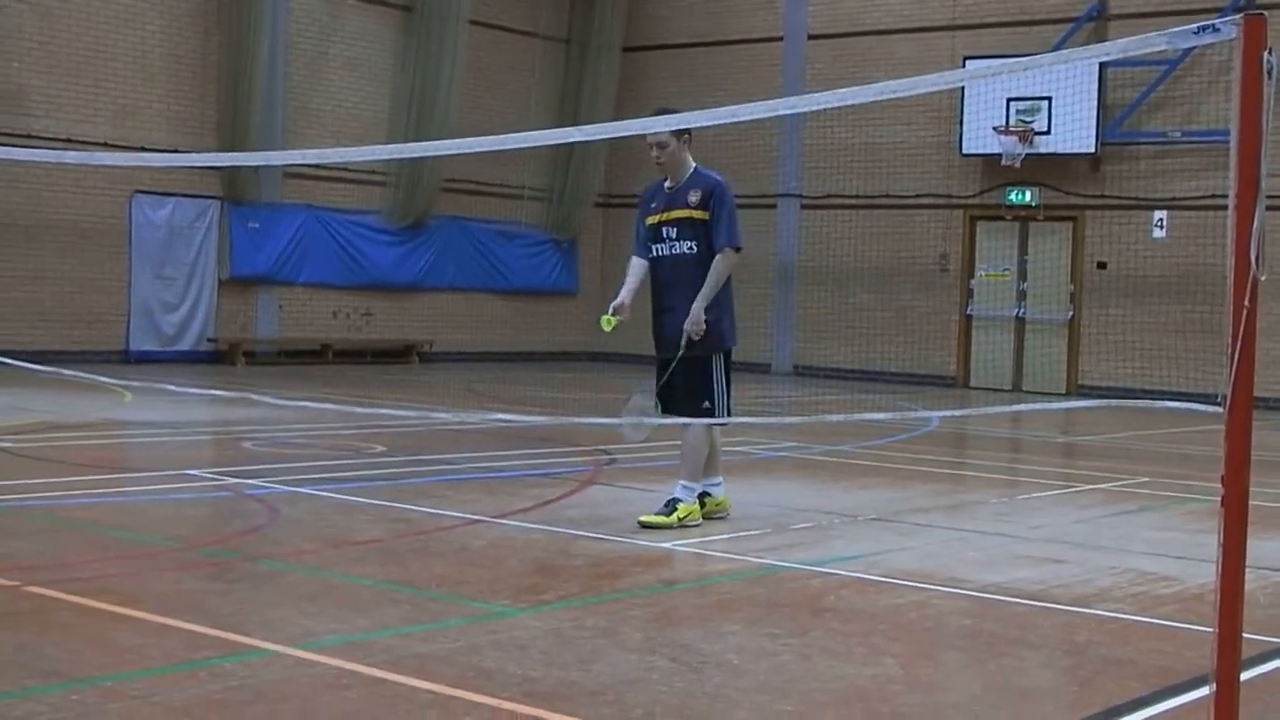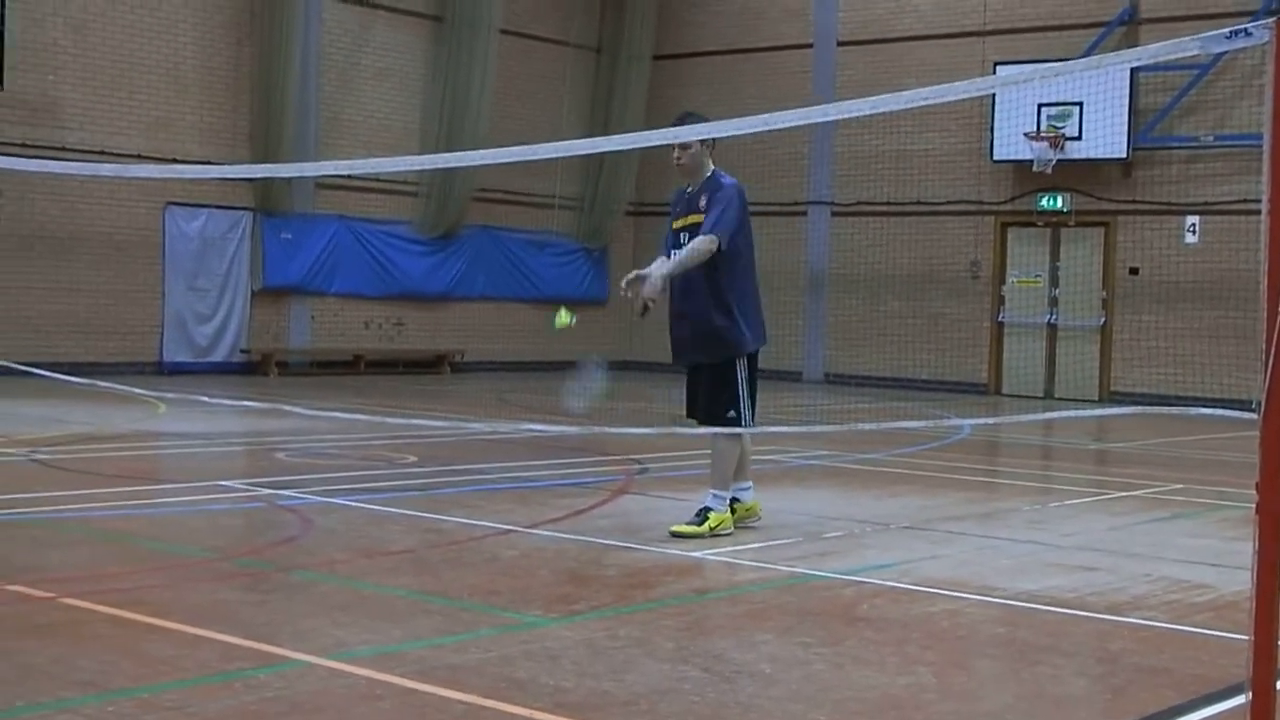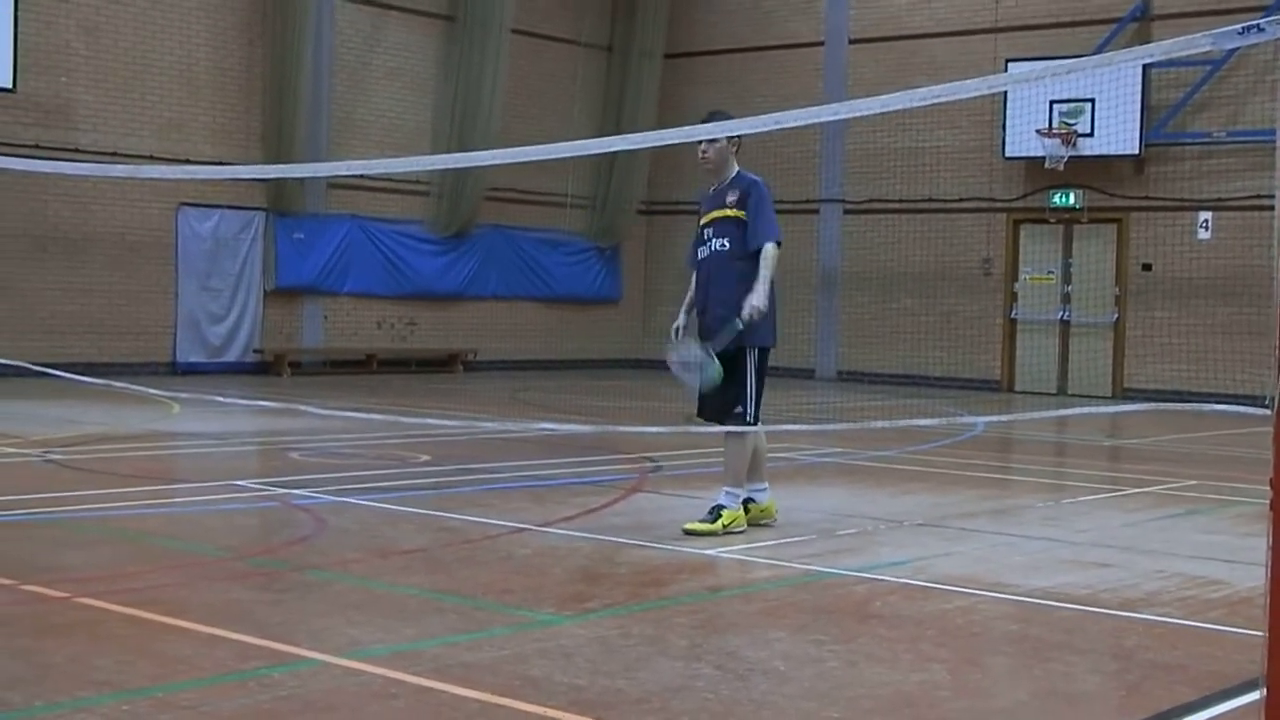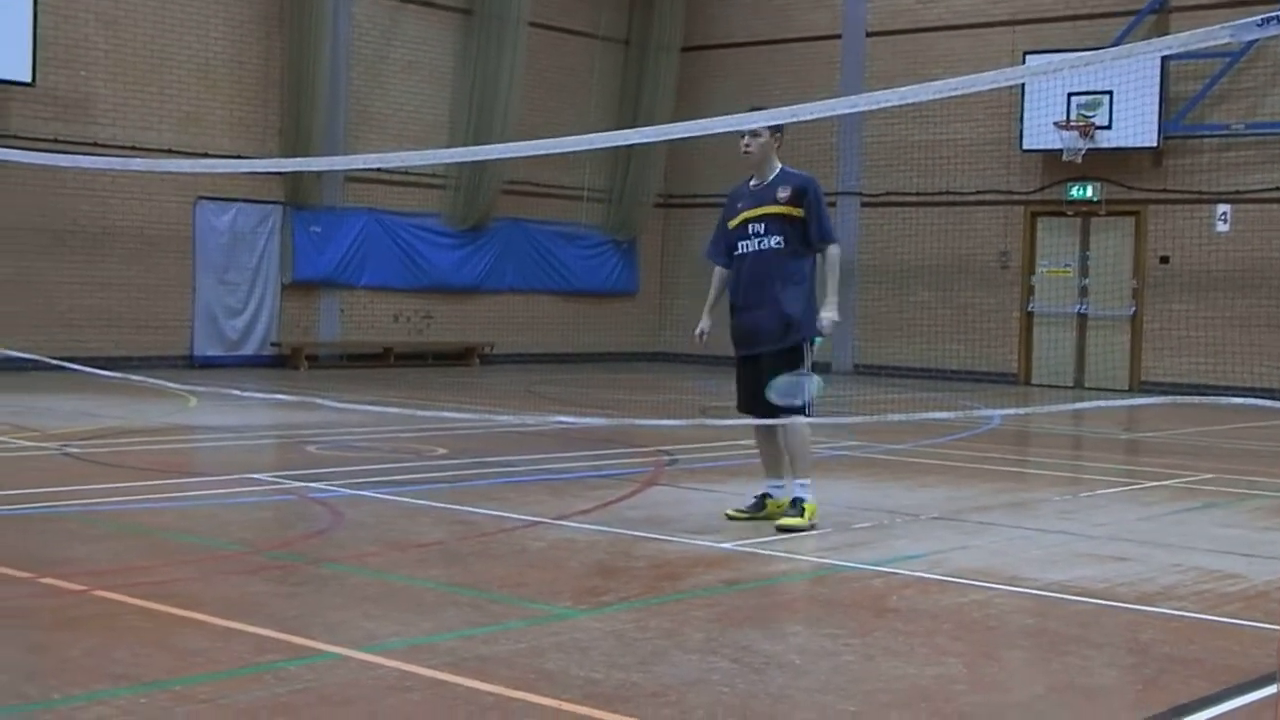
dt=0.5s
person 1, frame 1
left shoulder: (713, 188)
right shoulder: (650, 197)
left elbow: (728, 252)
right elbow: (642, 254)
left wrist: (699, 308)
right wrist: (626, 294)
left hip: (704, 323)
right hip: (668, 325)
left knee: (698, 410)
right knee: (699, 410)
left ankle: (686, 499)
right ankle: (713, 493)
person 1, frame 2
left shoulder: (726, 190)
right shoulder: (681, 199)
left elbow: (709, 242)
right elbow: (673, 254)
left wrist: (664, 275)
right wrist: (648, 273)
left hip: (730, 327)
right hip: (698, 330)
left knee: (727, 417)
right knee: (723, 417)
left ankle: (718, 508)
right ankle: (743, 499)
person 1, frame 3
left shoulder: (751, 188)
right shoulder: (707, 200)
left elbow: (769, 245)
left wrist: (760, 291)
right wrist: (685, 312)
left hip: (745, 326)
right hip: (716, 326)
left knee: (737, 414)
right knee: (738, 416)
left ankle: (729, 506)
right ankle: (759, 500)
person 1, frame 4
left shoulder: (802, 187)
right shoulder: (736, 197)
left elbow: (829, 247)
right elbow: (724, 262)
left wrist: (830, 302)
right wrist: (707, 313)
left hip: (789, 320)
right hip: (747, 323)
left knee: (790, 407)
right knee: (759, 411)
left ankle: (802, 499)
right ankle: (774, 493)
